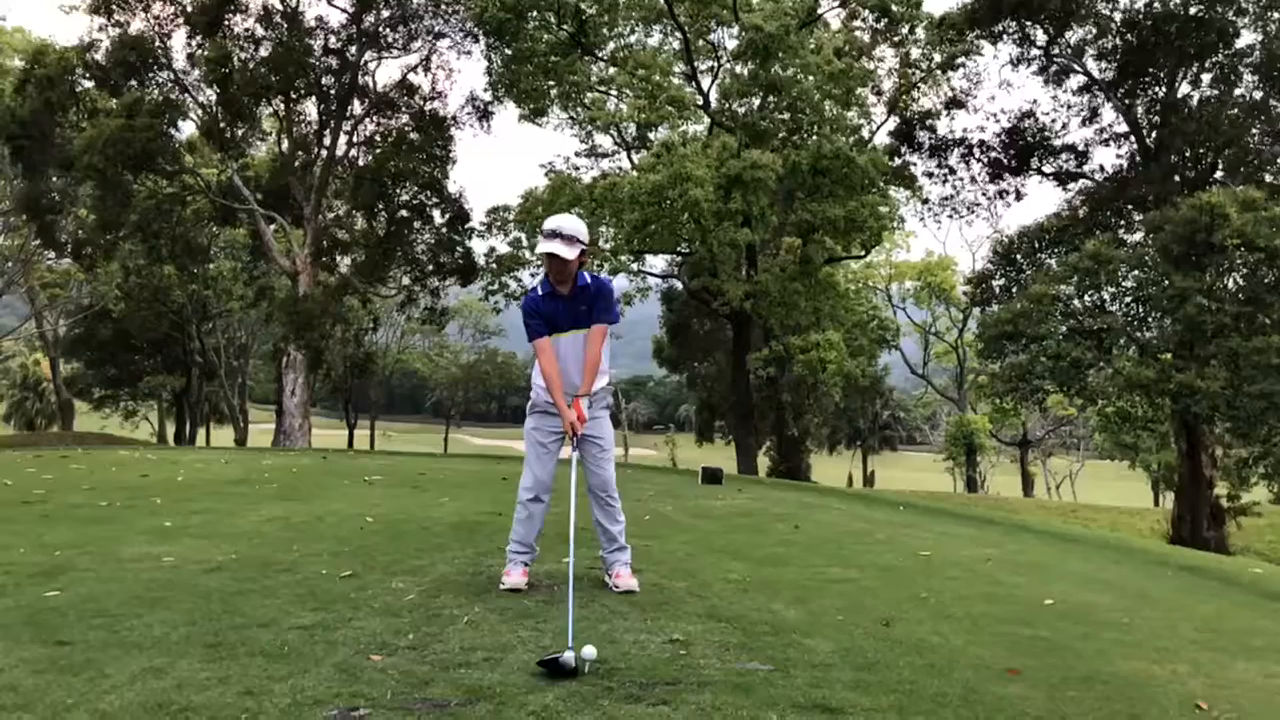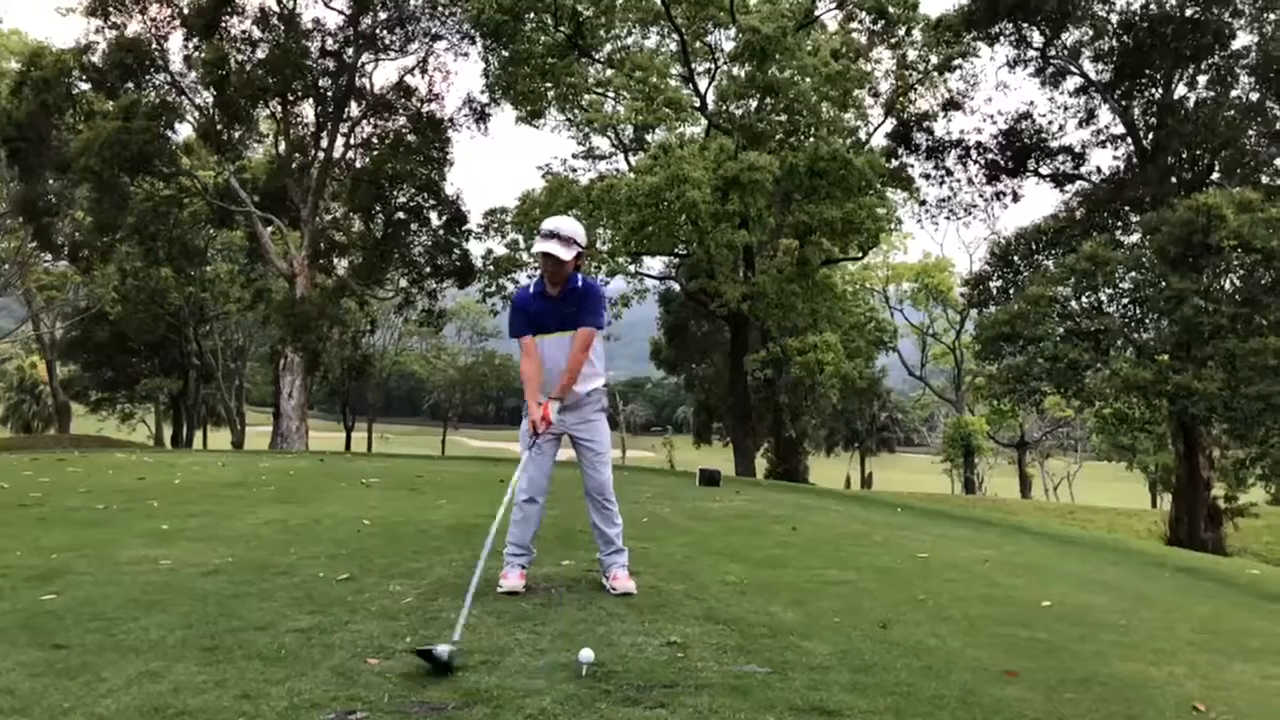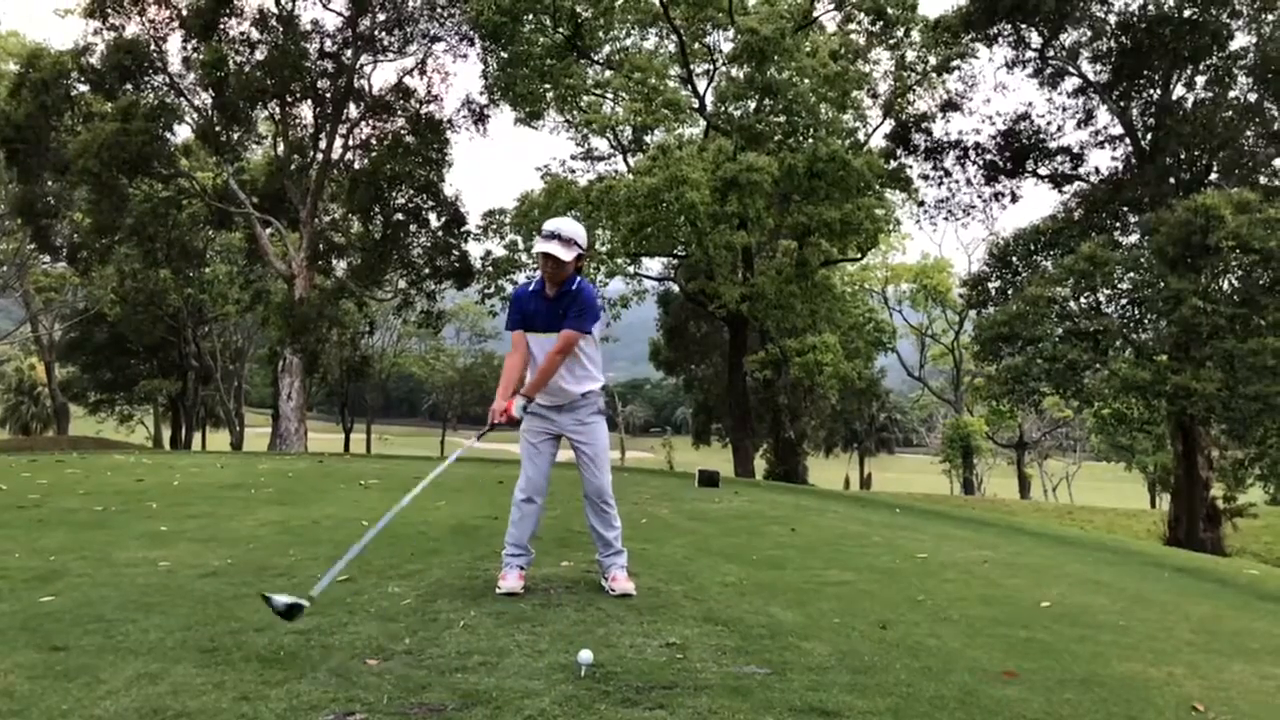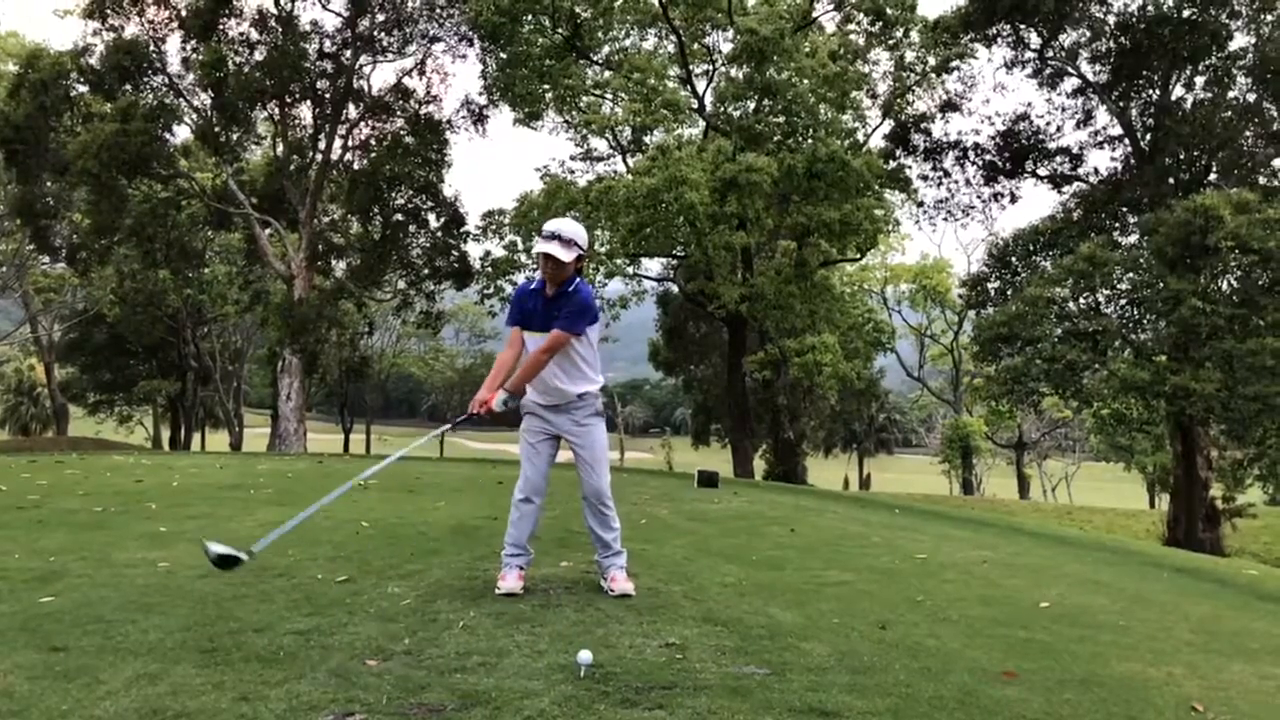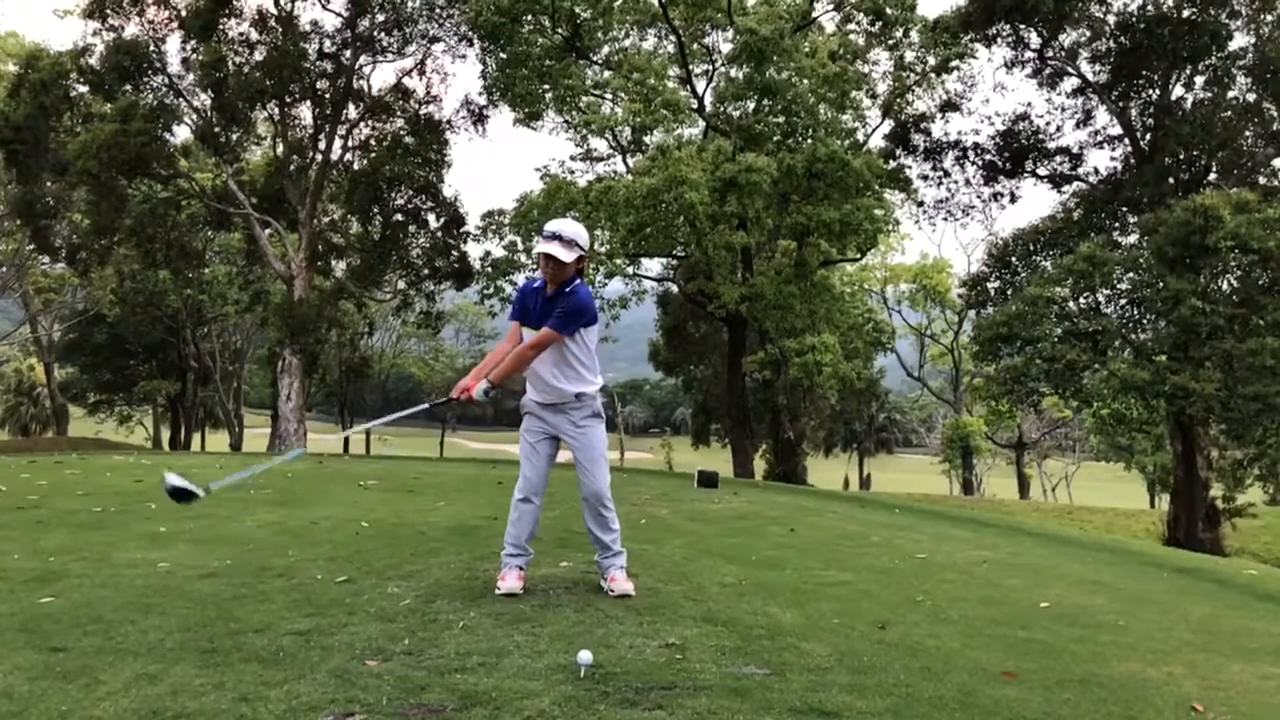
dt=0.3s
person 1, frame 1
left shoulder: (600, 289)
right shoulder: (534, 301)
left elbow: (594, 347)
right elbow: (546, 358)
left wrist: (582, 399)
right wrist: (564, 409)
left hip: (593, 401)
right hip: (547, 404)
left knee: (603, 484)
right knee: (534, 485)
left ankle: (617, 562)
right ankle: (518, 561)
person 1, frame 2
left shoulder: (590, 293)
right shoulder: (523, 300)
left elbow: (579, 352)
right elbow: (529, 358)
left wrist: (556, 403)
right wrist: (533, 406)
left hip: (586, 403)
right hip: (542, 404)
left knee: (600, 486)
right knee: (530, 487)
left ankle: (615, 565)
right ankle: (515, 563)
person 1, frame 3
left shoulder: (584, 296)
right shoulder: (522, 296)
left elbow: (558, 353)
right elbow: (517, 353)
left wrist: (522, 398)
right wrist: (503, 397)
left hip: (584, 405)
right hip: (539, 406)
left knee: (599, 488)
right knee: (529, 487)
left ankle: (614, 566)
right ankle: (514, 564)
person 1, frame 4
left shoulder: (581, 298)
right shoulder: (524, 293)
left elbow: (545, 353)
right elbow: (512, 349)
left wrist: (504, 394)
right wrist: (487, 388)
left hip: (582, 406)
right hip: (538, 407)
left knee: (597, 489)
right knee: (528, 488)
left ankle: (613, 565)
right ankle: (513, 564)
person 1, frame 5
left shoulder: (579, 300)
right shoulder: (528, 291)
left elbow: (532, 349)
right elbow: (510, 342)
left wrist: (488, 384)
right wrist: (473, 376)
left hip: (581, 407)
right hip: (538, 407)
left knee: (596, 489)
right knee: (528, 488)
left ankle: (613, 566)
right ankle: (514, 564)
